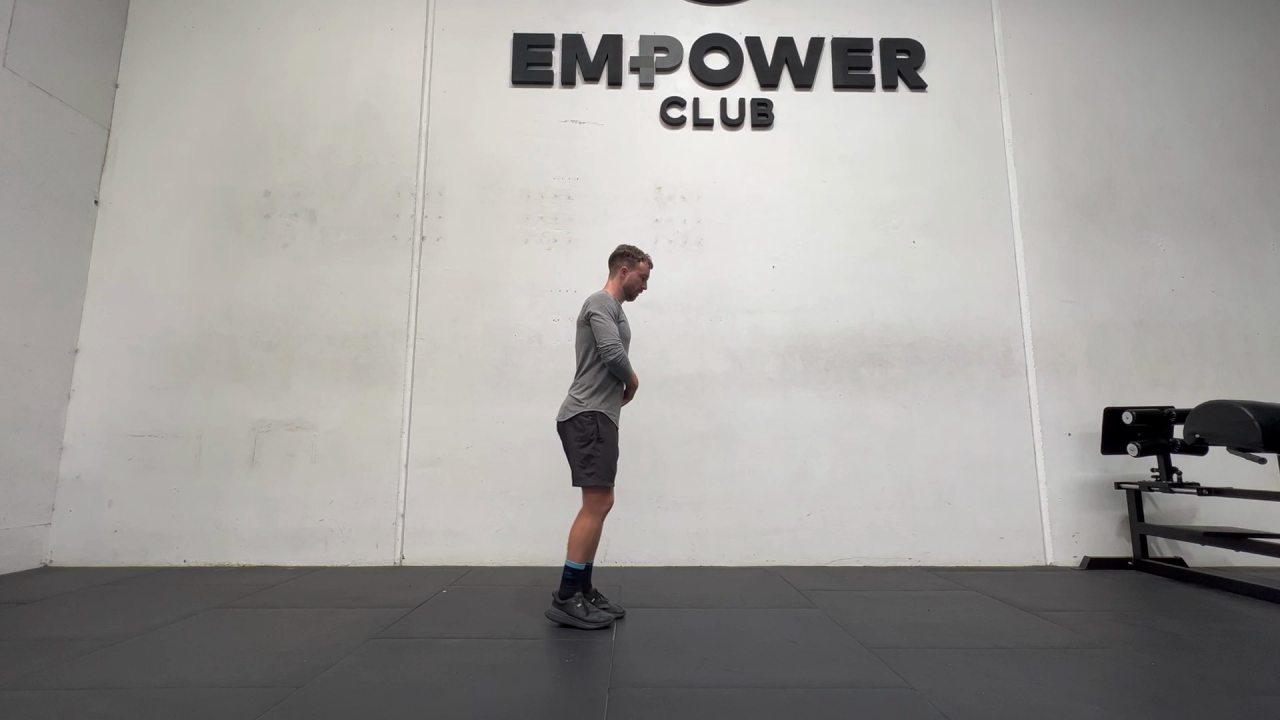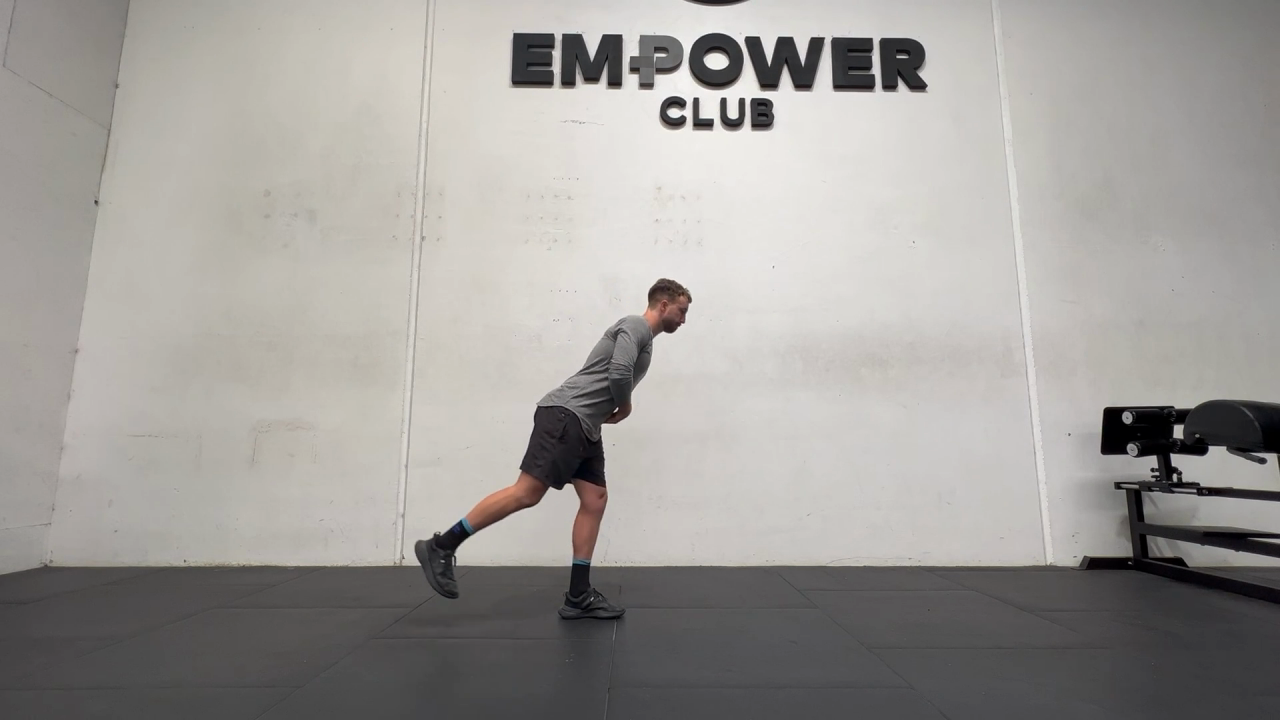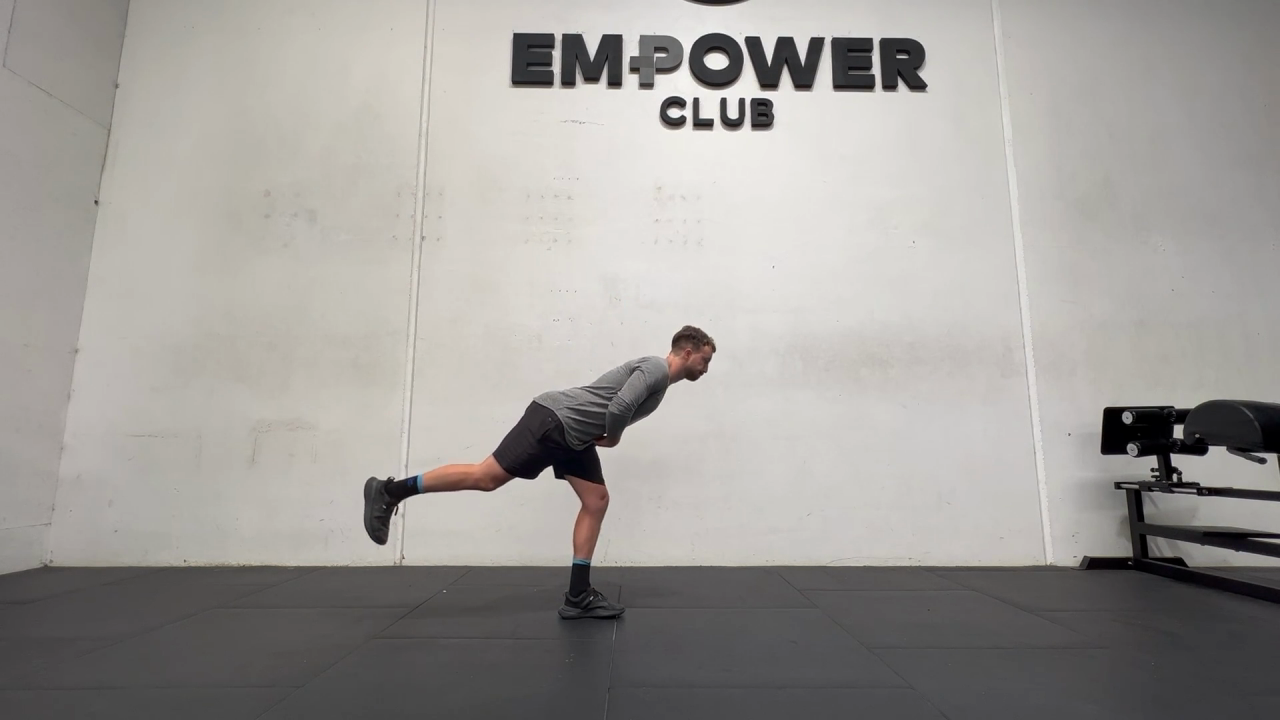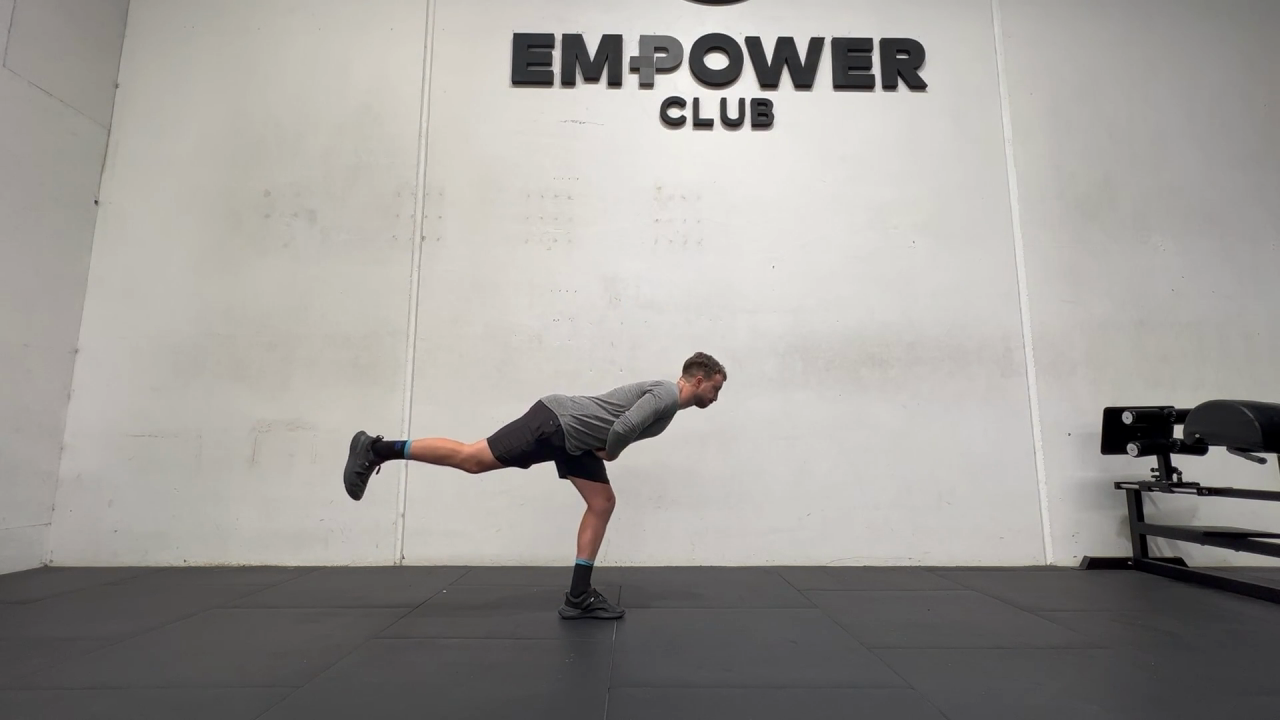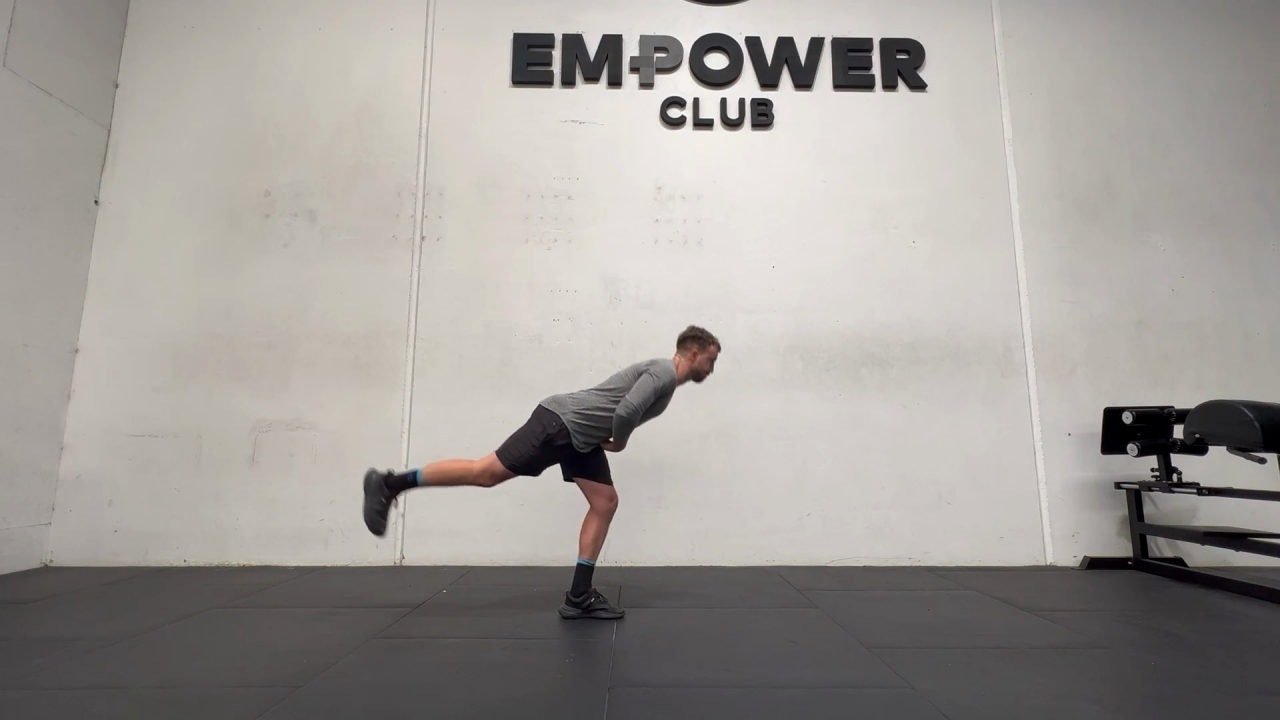
dt=1s
person 1, frame 1
left shoulder: (611, 308)
right shoulder: (600, 303)
right elbow: (612, 355)
left wrist: (625, 383)
right wrist: (632, 380)
left hip: (599, 417)
right hip: (588, 416)
left knee: (599, 504)
right knee: (597, 503)
left ankle: (581, 592)
right ankle: (566, 596)
person 1, frame 2
left shoulder: (643, 338)
right shoulder: (635, 326)
right elbow: (618, 373)
left wrist: (616, 408)
right wrist: (625, 407)
left hip: (585, 427)
right hip: (565, 415)
left knee: (595, 501)
right knee: (526, 493)
left ankle: (579, 595)
right ankle: (441, 547)
person 1, frame 3
left shoulder: (657, 379)
right shoulder: (656, 369)
right elbow: (619, 407)
left wrist: (606, 436)
right wrist: (613, 437)
left hip: (573, 435)
right hip: (553, 421)
left knee: (596, 502)
right knee: (485, 477)
left ankle: (578, 595)
right ankle: (391, 491)
person 1, frame 4
left shoulder: (663, 396)
right shoulder: (666, 395)
right elbow: (624, 426)
left wrist: (603, 451)
right wrist: (611, 454)
left hip: (573, 438)
right hip: (556, 423)
left knee: (603, 504)
right knee: (471, 458)
left ankle: (579, 596)
right ankle: (377, 450)
person 1, frame 5
left shoulder: (665, 380)
right shoulder: (663, 372)
right elbow: (626, 410)
left wrist: (610, 440)
right wrist: (620, 442)
left hip: (582, 437)
right hip: (561, 423)
left knee: (605, 503)
right knee: (484, 472)
left ankle: (579, 596)
right ankle: (390, 483)
